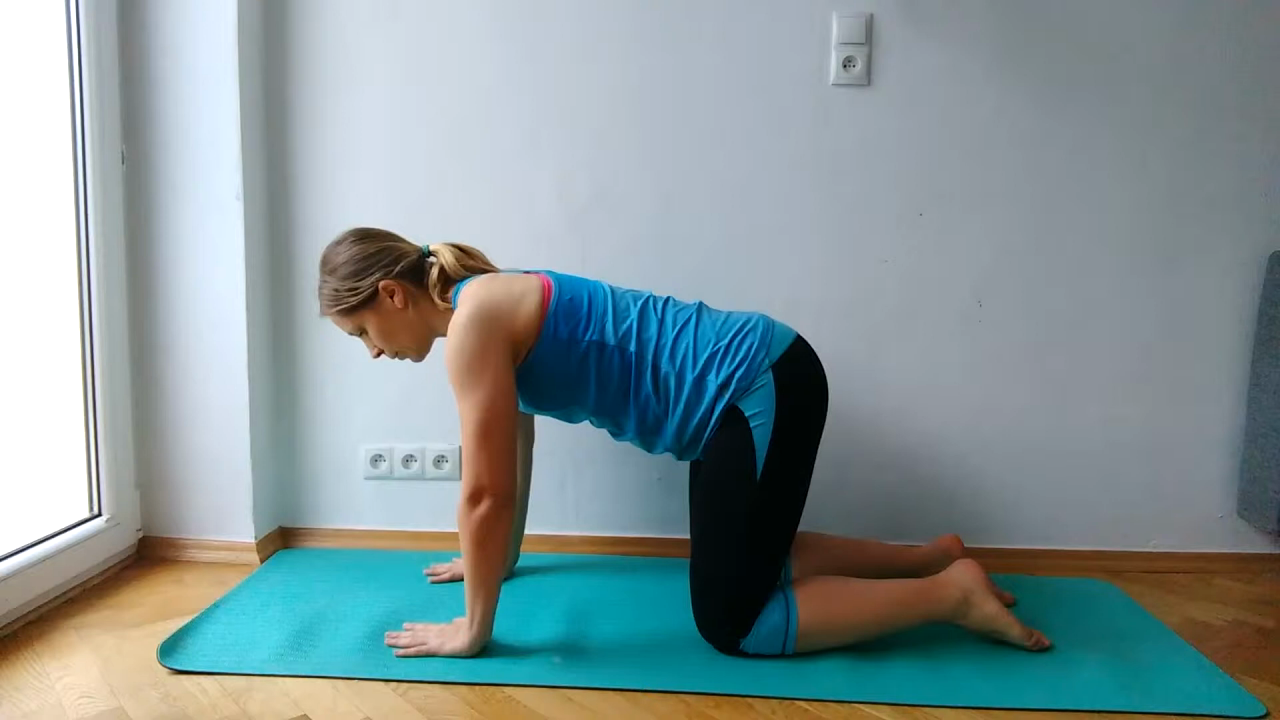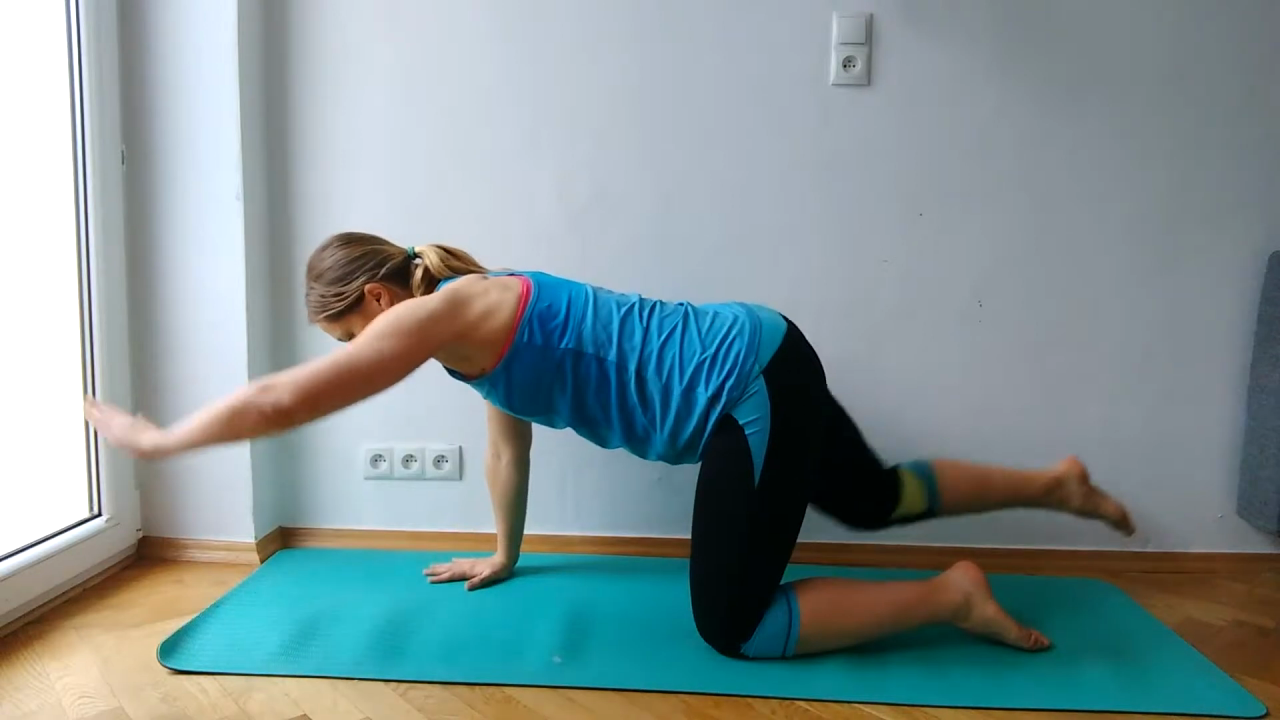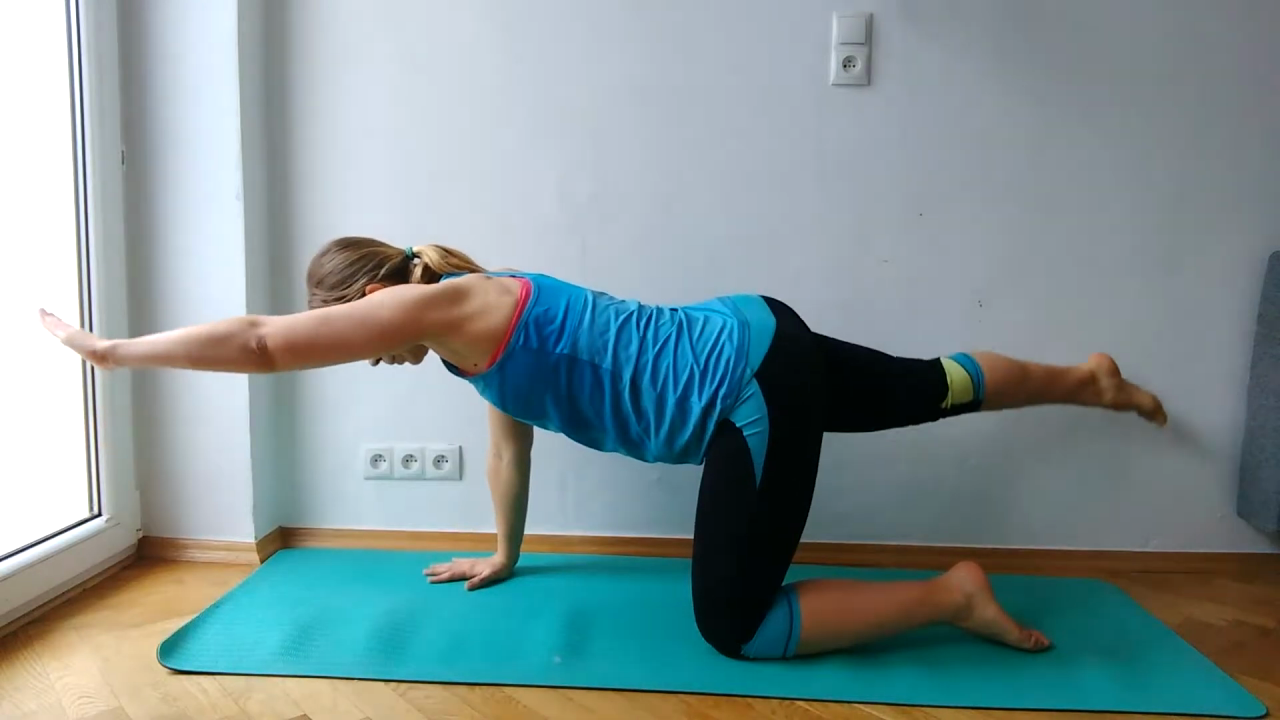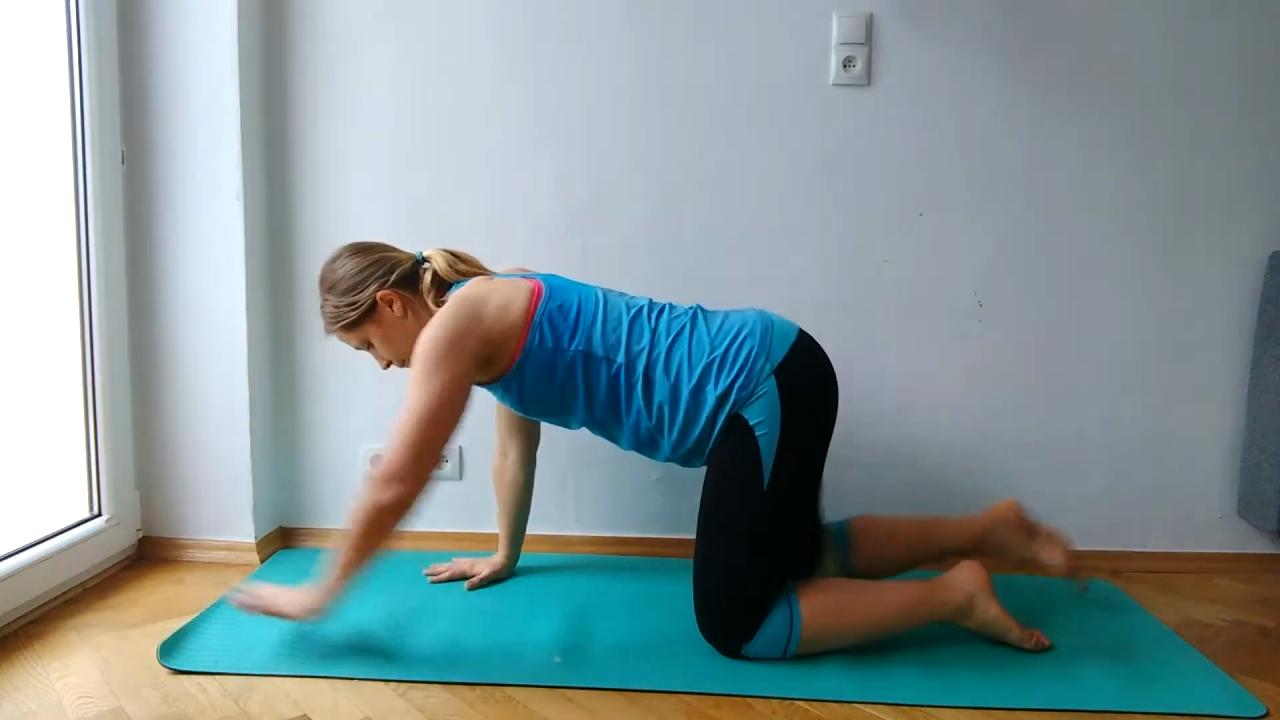
dt=0.7s
person 1, frame 1
left shoulder: (473, 320)
right shoulder: (490, 306)
left elbow: (484, 492)
right elbow: (513, 457)
left wrist: (473, 628)
right wrist: (499, 556)
left hip: (761, 387)
right hip: (748, 385)
left knee: (731, 622)
right knee: (747, 560)
left ankle: (953, 594)
right ankle: (930, 559)
person 1, frame 2
left shoulder: (441, 314)
right shoulder: (475, 314)
left elbow: (284, 400)
right elbow: (508, 443)
left wrist: (158, 439)
right wrist: (501, 555)
left hip: (748, 391)
right hip: (756, 365)
left knee: (733, 625)
right knee: (868, 500)
left ankle: (948, 594)
right ankle: (1055, 486)
person 1, frame 3
left shoulder: (447, 308)
right shoulder: (478, 319)
left elbow: (264, 342)
right elbow: (510, 438)
left wrist: (113, 350)
right wrist: (502, 554)
left hip: (750, 384)
right hip: (755, 351)
left knee: (733, 623)
right knee: (929, 389)
left ankle: (952, 595)
right ankle: (1093, 380)
person 1, frame 4
left shoulder: (457, 322)
right shoulder: (492, 311)
left elbow: (394, 485)
right elbow: (516, 437)
left wrist: (318, 594)
right wrist: (502, 554)
left hip: (762, 390)
right hip: (765, 373)
left knee: (733, 623)
right knee: (801, 548)
left ankle: (955, 593)
right ankle: (1000, 526)
